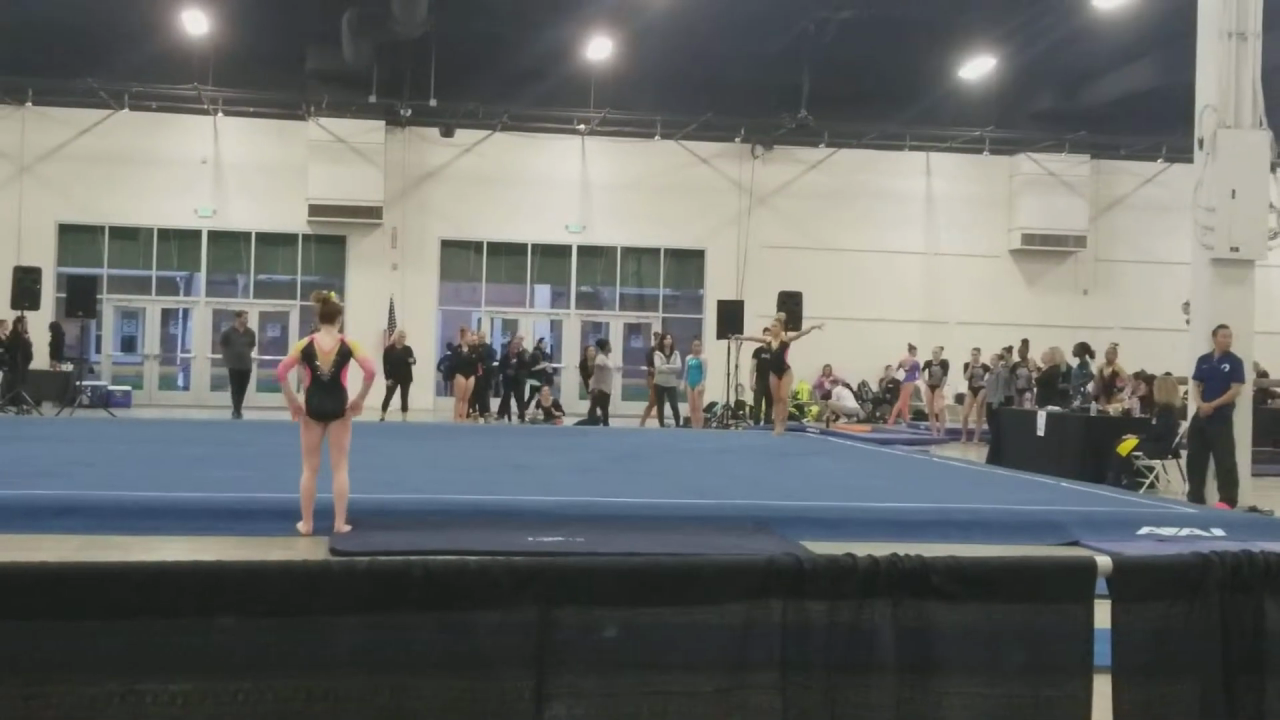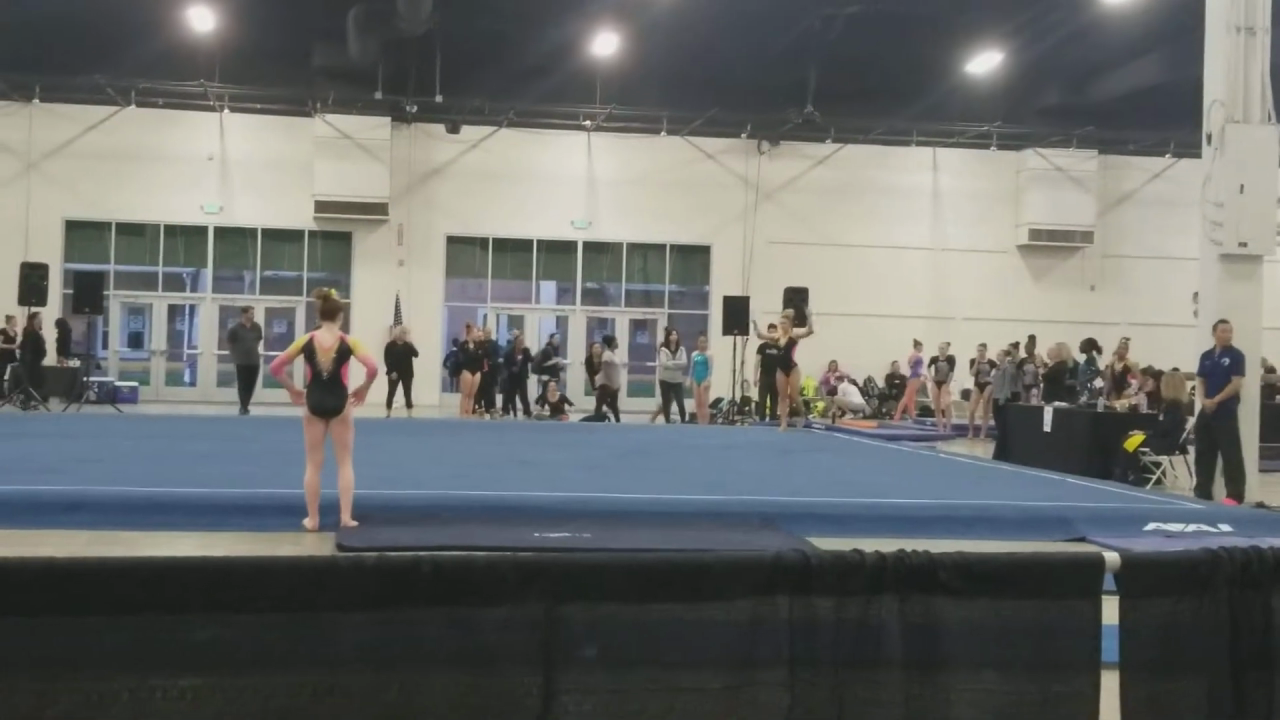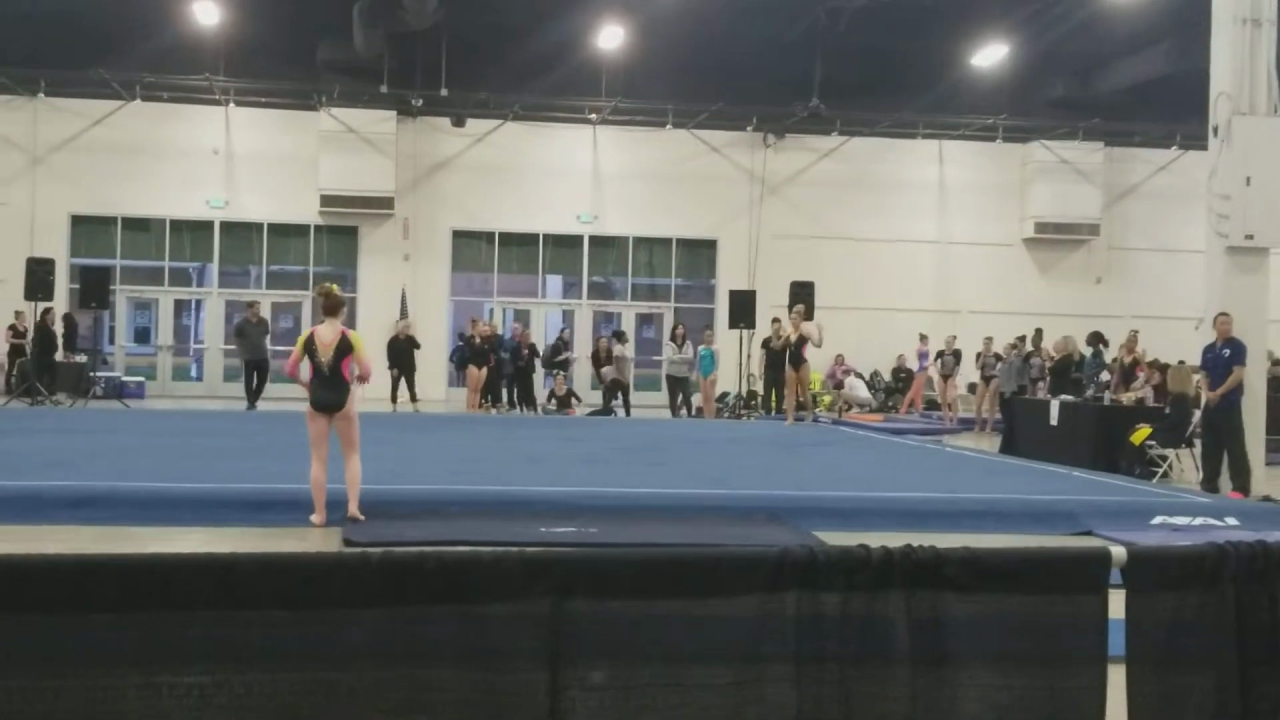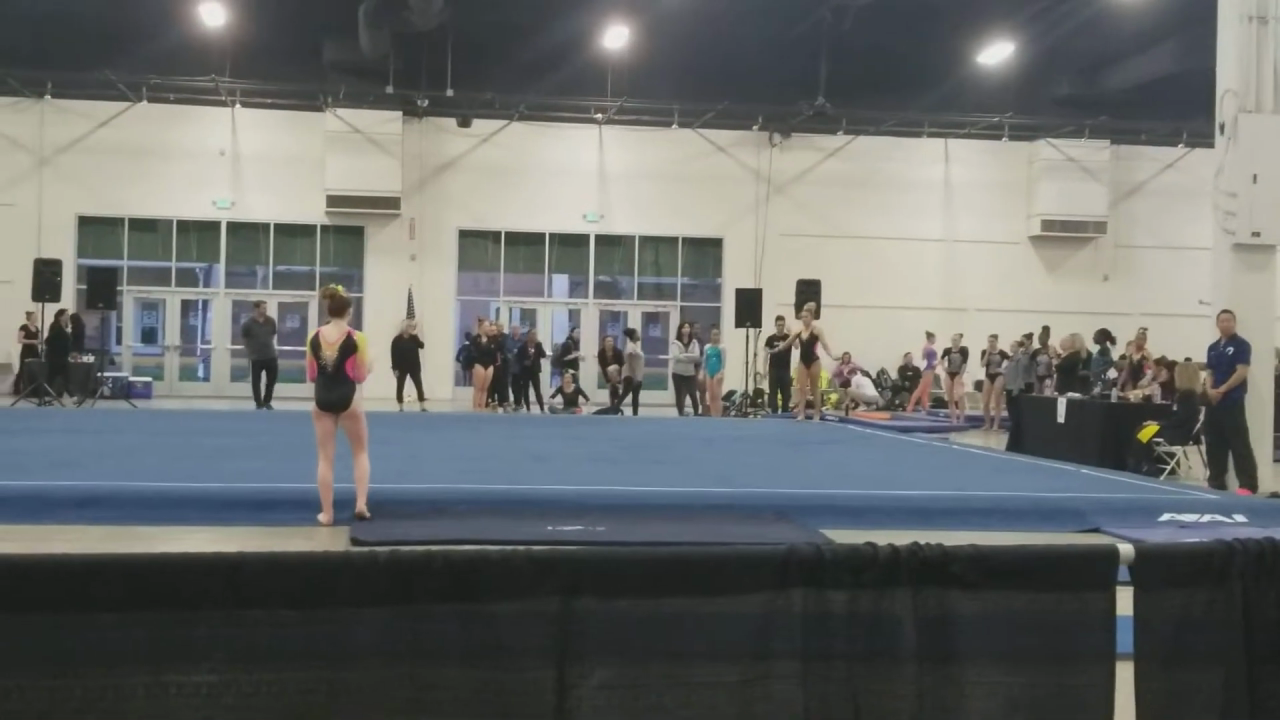
dt=0.2s
person 1, frame 1
left shoulder: (306, 343)
right shoulder: (348, 344)
left elbow: (281, 372)
right elbow: (370, 370)
left wrist: (293, 402)
right wrist: (359, 400)
left hip: (312, 407)
right hip: (339, 407)
left knee: (310, 469)
right knee: (340, 468)
left ankle: (306, 523)
right ankle: (340, 523)
person 1, frame 2
left shoulder: (306, 340)
right shoulder: (348, 341)
left elbow: (275, 367)
right elbow: (372, 368)
left wrist: (293, 390)
right wrist: (363, 390)
left hip: (314, 404)
right hip: (340, 404)
left knee: (313, 465)
right knee: (344, 463)
left ankle: (312, 519)
right ankle: (346, 517)
person 1, frame 3
left shoulder: (308, 336)
right shoulder: (350, 336)
left elbow: (290, 370)
right elbow: (365, 372)
right wrist: (359, 378)
left hip: (317, 399)
right hip: (342, 399)
left knee: (318, 459)
right knee: (352, 455)
left ankle: (320, 514)
right ankle: (353, 507)
person 1, frame 4
left shoulder: (314, 337)
right shoulder: (356, 338)
left elbow: (311, 376)
right elbow: (360, 376)
right wrist: (367, 368)
left hip: (322, 399)
right hip: (347, 398)
left knee: (325, 458)
right knee: (360, 452)
left ankle: (327, 513)
right ankle: (361, 503)
